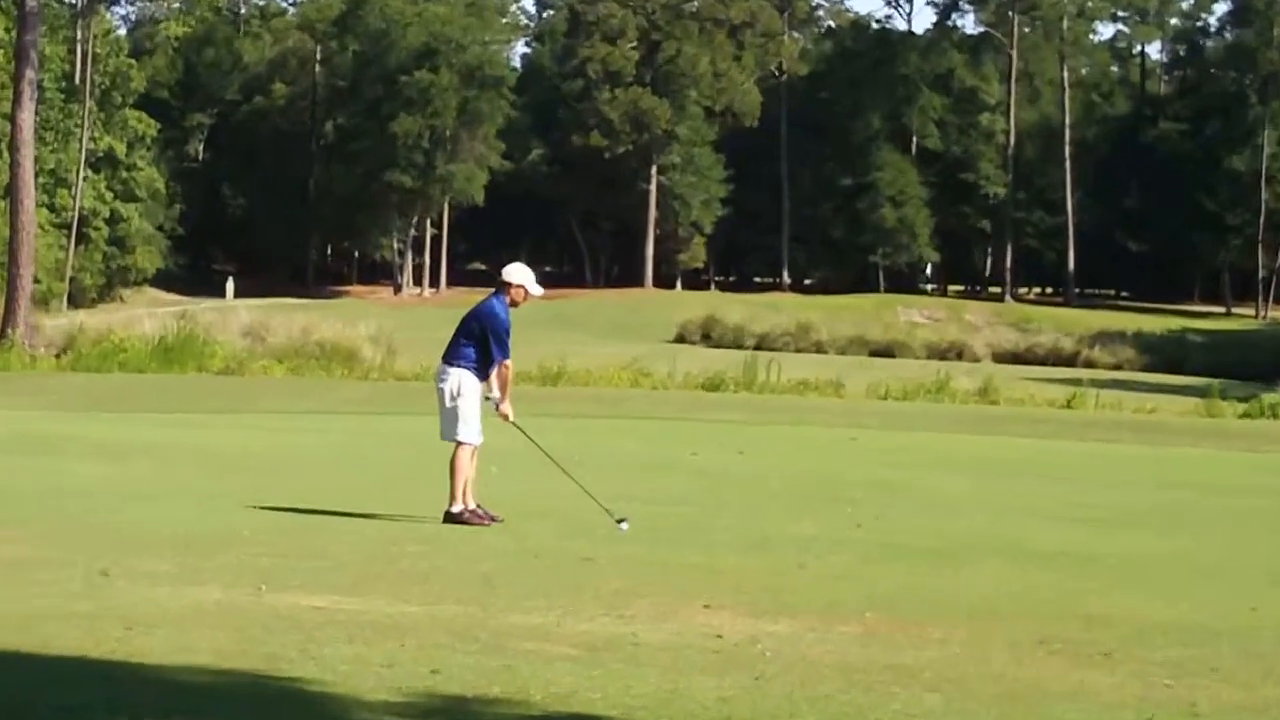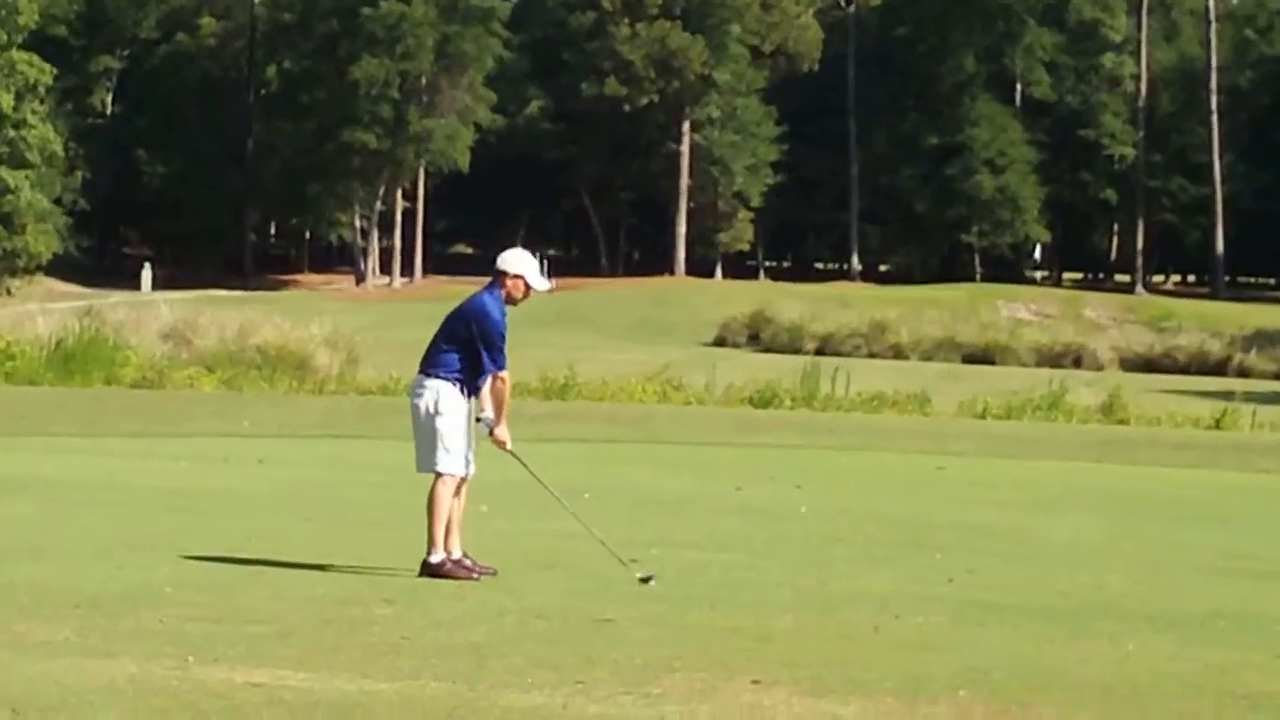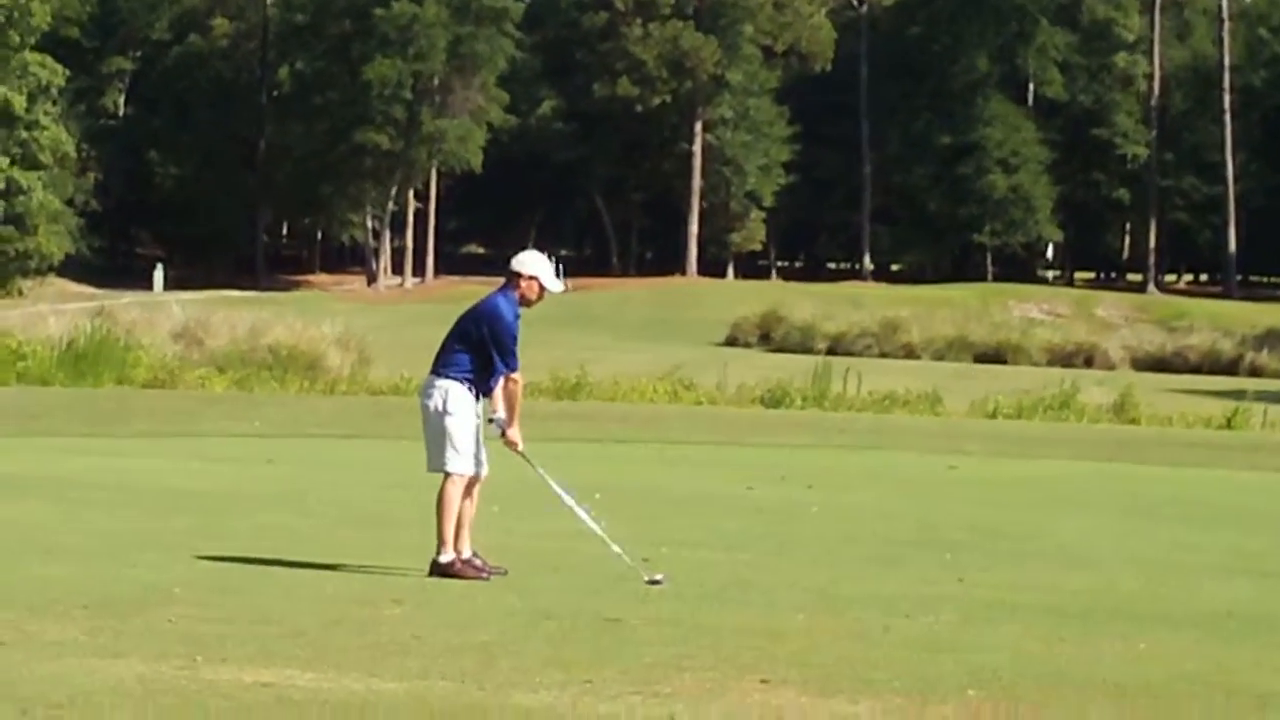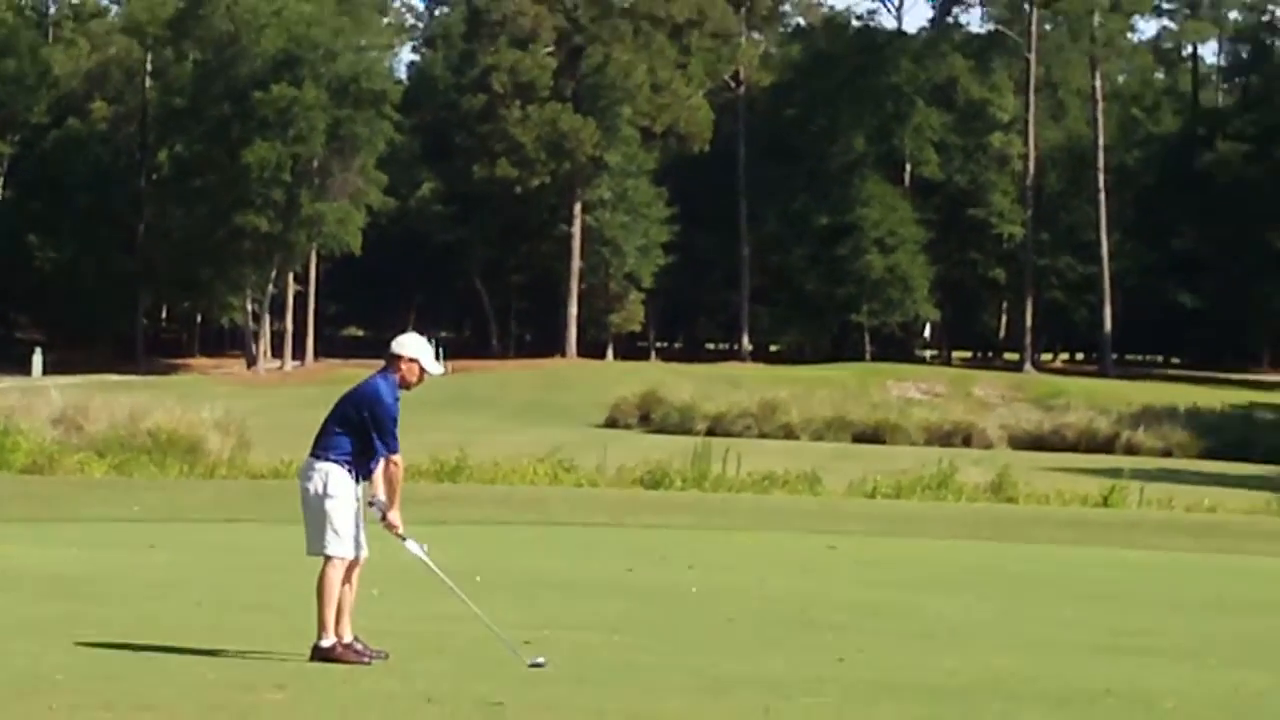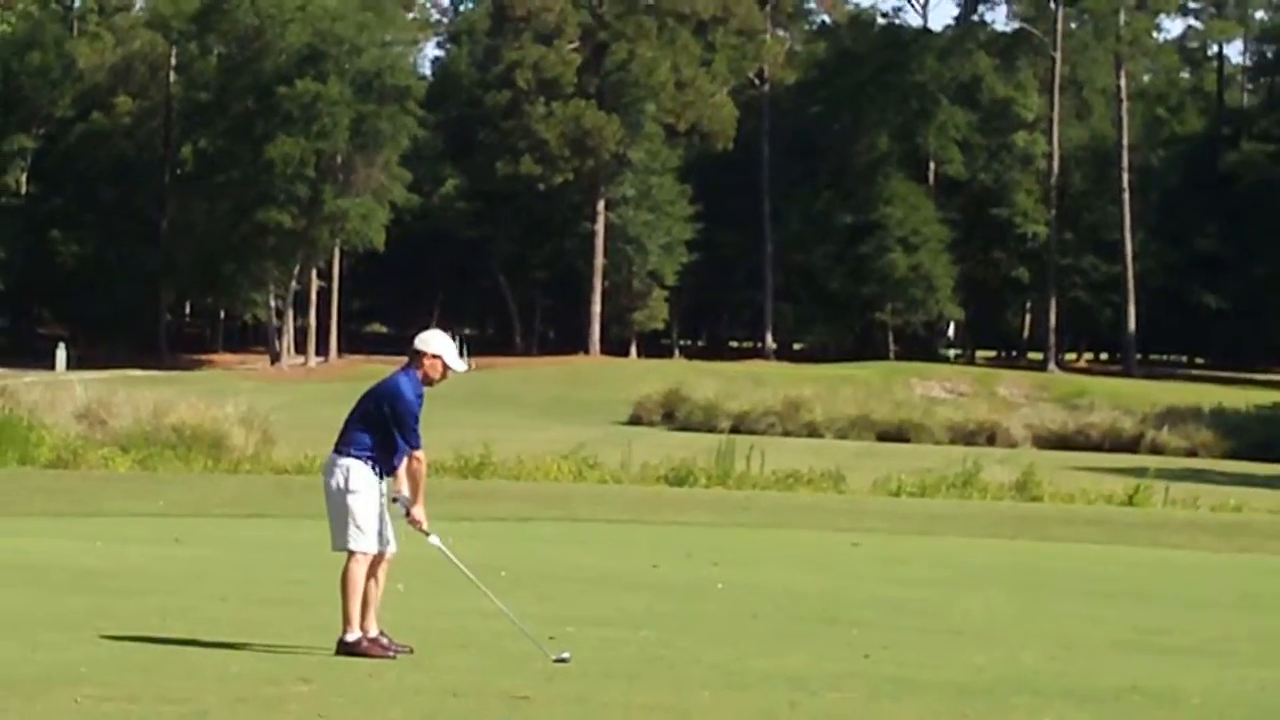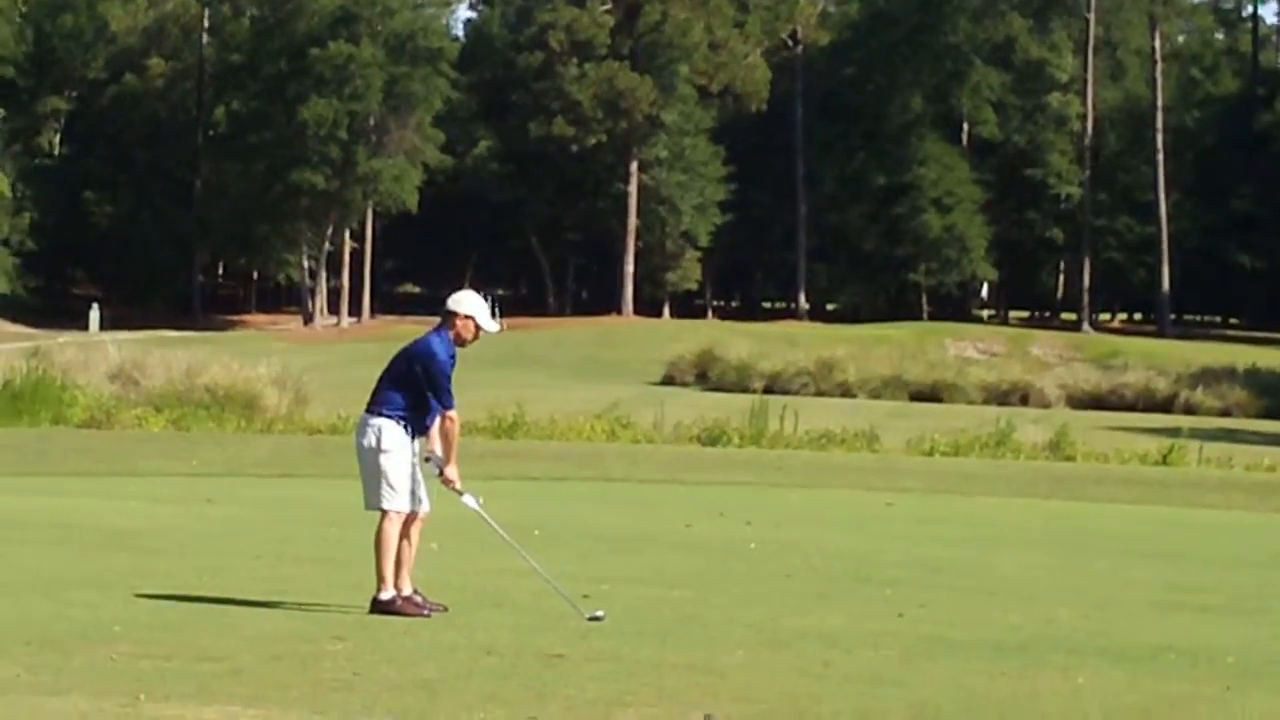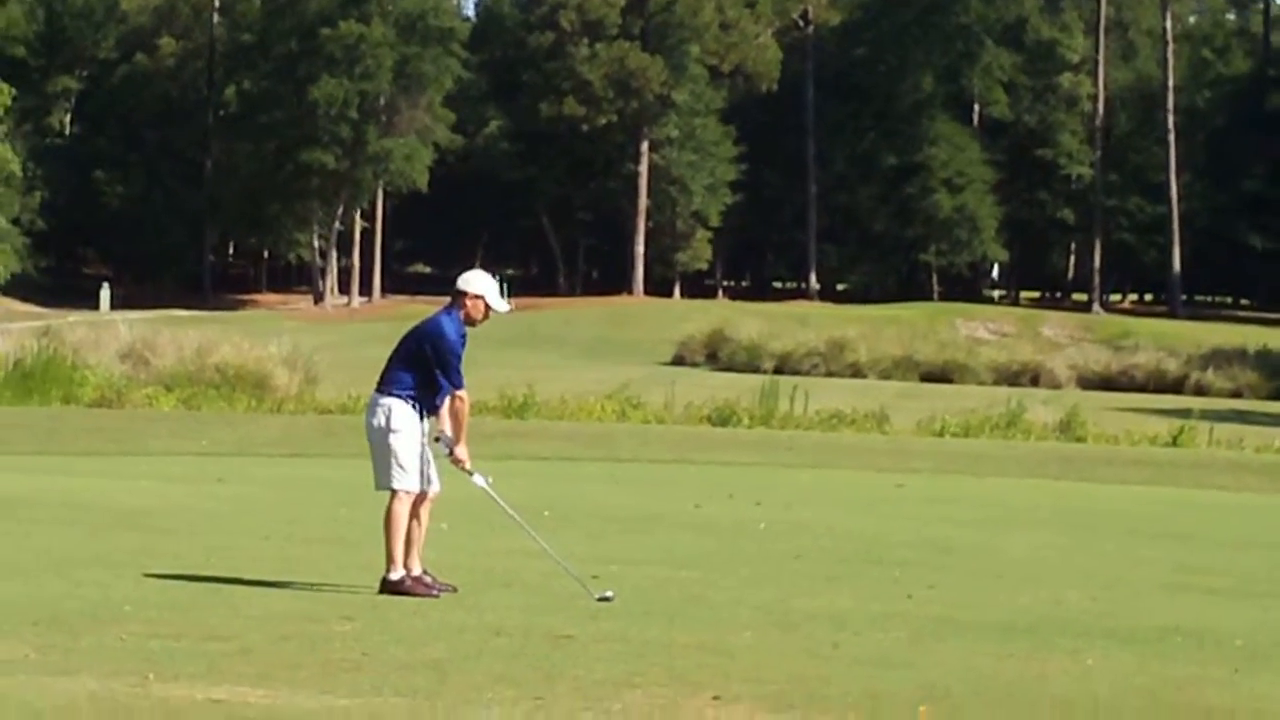
dt=0.3s
person 1, frame 1
left shoulder: (493, 307)
right shoulder: (496, 313)
left elbow: (492, 357)
right elbow: (504, 363)
left wrist: (494, 392)
right wrist: (505, 400)
left hip: (466, 377)
right hip: (460, 377)
left knee: (473, 443)
right knee: (465, 442)
left ankle: (469, 505)
right ankle: (456, 508)
person 1, frame 2
left shoulder: (486, 306)
right shoulder: (488, 311)
left elbow: (484, 369)
right elbow: (501, 376)
left wrist: (487, 413)
right wrist: (501, 424)
left hip: (453, 392)
right hip: (441, 391)
left knee: (461, 475)
right knee: (448, 474)
person 1, frame 3
left shoulder: (501, 307)
right shoulder: (500, 312)
left elbow: (497, 371)
right elbow: (513, 377)
left wrist: (500, 414)
right wrist: (513, 425)
left hip: (464, 395)
right hip: (451, 393)
left knee: (474, 475)
right knee: (457, 474)
person 1, frame 4
left shoulder: (381, 390)
right shoulder: (380, 394)
left elbow: (377, 453)
right elbow: (394, 460)
left wrist: (379, 498)
right wrist: (394, 509)
left hip: (343, 477)
right hip: (331, 475)
left knee: (355, 558)
right knee: (337, 557)
left ankle: (344, 638)
right ankle: (326, 642)
person 1, frame 5
left shoulder: (407, 388)
right shoulder: (401, 390)
left elbow: (401, 449)
right elbow: (416, 456)
left wrist: (403, 492)
right wrist: (417, 504)
left hip: (369, 474)
right hip: (354, 471)
left knee: (382, 553)
right knee: (362, 552)
left ankle: (370, 631)
right ankle: (351, 636)
person 1, frame 6
left shoulder: (439, 349)
right shoulder: (434, 351)
left elbow: (434, 410)
right elbow: (450, 416)
left wrist: (437, 453)
right wrist: (451, 464)
left hip: (402, 434)
right hip: (386, 431)
left knee: (416, 512)
right knee: (395, 511)
left ankle: (404, 590)
right ankle: (385, 594)
person 1, frame 7
left shoulder: (449, 328)
right shoulder: (444, 330)
left elbow: (444, 390)
right elbow: (460, 396)
left wrist: (446, 432)
right wrist: (461, 444)
left hip: (411, 414)
right hip: (396, 411)
left knee: (426, 491)
right knee: (405, 491)
left ankle: (413, 570)
right ankle: (394, 575)
